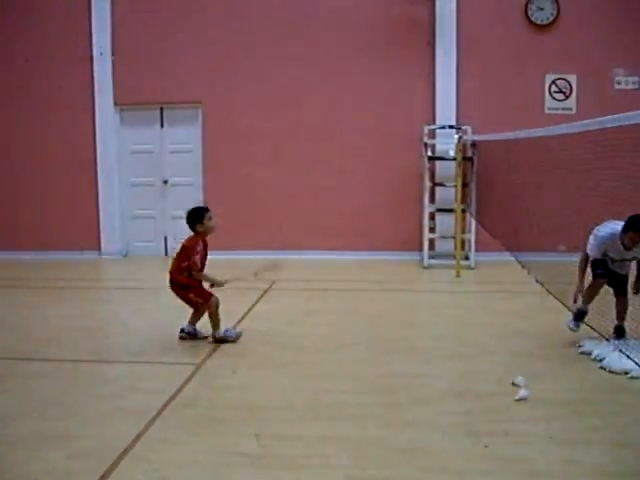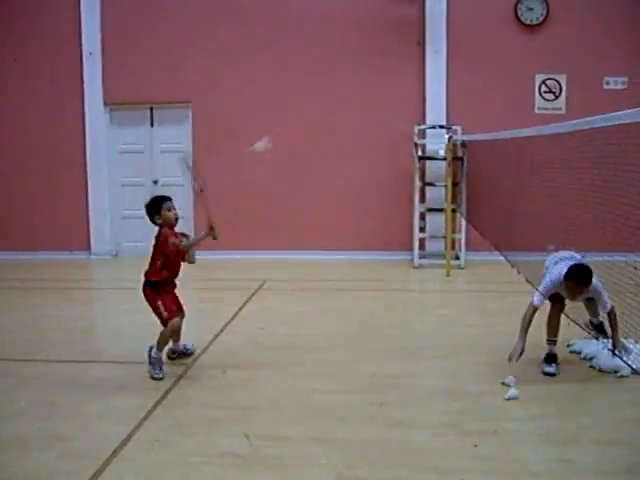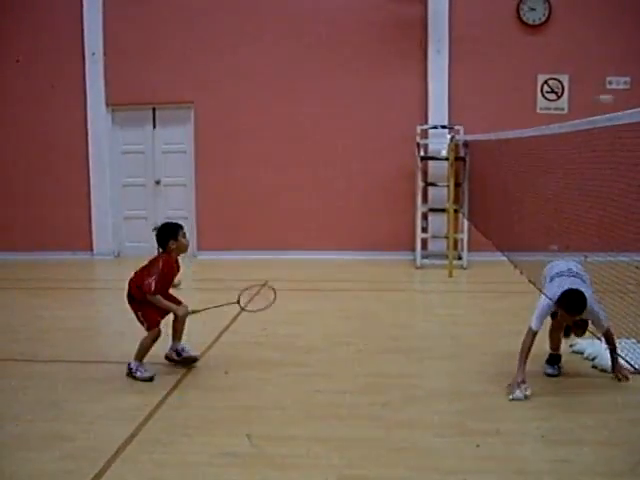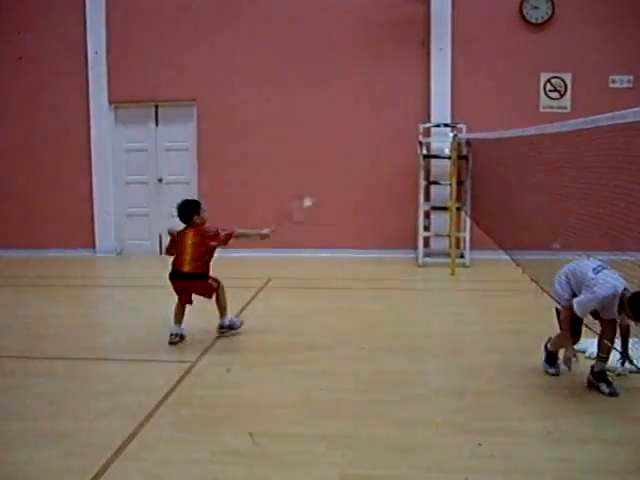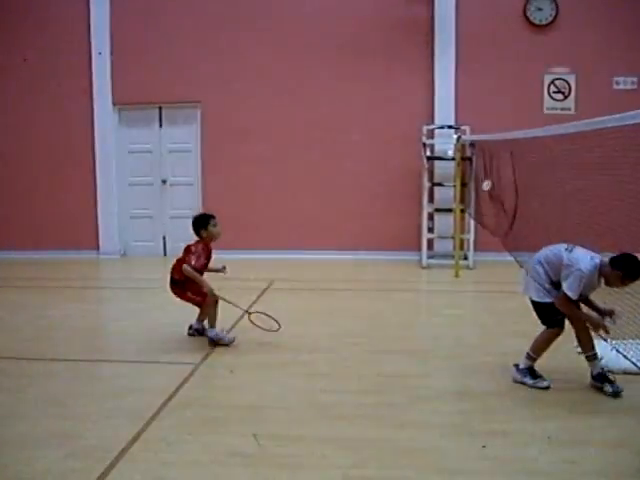
dt=0.5s
person 1, frame 1
left shoulder: (192, 241)
right shoulder: (198, 246)
right elbow: (196, 272)
right wrist: (214, 281)
left hip: (180, 281)
right hip: (183, 284)
left knee: (204, 303)
right knee: (213, 301)
left ankle: (188, 329)
right ankle: (219, 333)
person 1, frame 2
left shoulder: (175, 237)
right shoulder: (164, 235)
left elbow: (190, 259)
right elbow: (183, 249)
left wrist: (187, 242)
right wrist: (205, 236)
left hip: (166, 285)
right hip: (156, 287)
left knee: (179, 316)
right knee: (173, 323)
left ankle: (176, 348)
right ankle: (156, 353)
person 1, frame 3
left shoulder: (172, 260)
right shoulder: (161, 265)
right elbow: (150, 294)
right wrist: (174, 308)
left hip: (156, 293)
right hip: (139, 297)
left knee: (183, 311)
right knee: (155, 331)
left ankle: (175, 350)
right ankle: (135, 366)
person 1, frame 4
left shoulder: (179, 235)
right shoulder: (208, 233)
left elbow: (169, 251)
right elbow: (232, 234)
left wrist: (172, 237)
right wrist: (259, 233)
left hip: (177, 276)
right hip: (198, 277)
left knee: (182, 301)
right knee: (219, 288)
left ankle: (176, 333)
right ankle: (225, 323)
person 1, frame 5
left shoulder: (205, 247)
right shoulder: (201, 249)
right elbow: (185, 268)
left wrist: (217, 270)
right wrist: (203, 282)
left hip: (186, 281)
right hip: (181, 283)
left knee: (212, 298)
right knee: (210, 298)
left ankle: (196, 326)
right ankle: (213, 333)
person 2, frame 1
right shoulder: (606, 235)
right elbow: (586, 255)
right wrist: (580, 282)
right hip: (600, 254)
left knee: (621, 294)
right knee: (599, 281)
left ankle: (620, 326)
right ankle: (581, 310)
person 2, frame 2
left shoulder: (593, 285)
right shoulder: (553, 280)
left elbow: (610, 310)
right elbow: (531, 308)
left wrist: (616, 338)
right wrist: (520, 342)
left knee: (591, 302)
right knee: (557, 306)
left ankle: (595, 323)
right ankle: (551, 353)
person 2, frame 3
left shoulder: (591, 306)
right shoulder: (549, 301)
left elbow: (607, 331)
right elbow: (530, 335)
left wrist: (615, 362)
right wrist: (520, 373)
left knee: (579, 331)
right knee: (558, 324)
right ankle: (554, 357)
person 2, frame 4
left shoulder: (627, 299)
right shoulder: (603, 295)
left elbow: (624, 325)
right elbow: (566, 312)
left wrist: (625, 350)
right wrist: (568, 347)
right hip: (567, 282)
left knee: (610, 325)
right knee: (573, 338)
left ankle: (598, 372)
right ankle: (550, 349)
person 2, frame 5
left shoulder: (600, 267)
right shoulder: (584, 270)
left elbow: (578, 294)
right elbow: (561, 301)
left wrist: (599, 310)
right wrist: (590, 319)
right hip: (540, 276)
left knee: (579, 322)
right knee: (556, 327)
left ankle: (597, 374)
right ankle: (523, 369)
